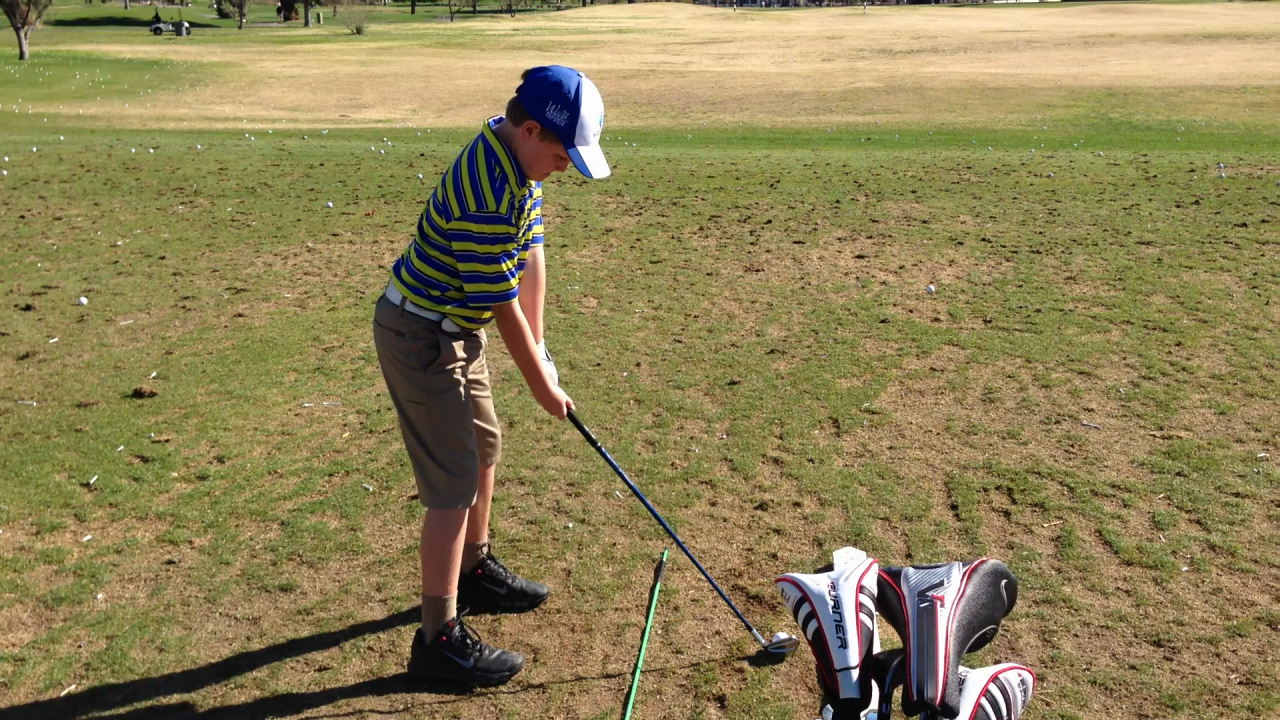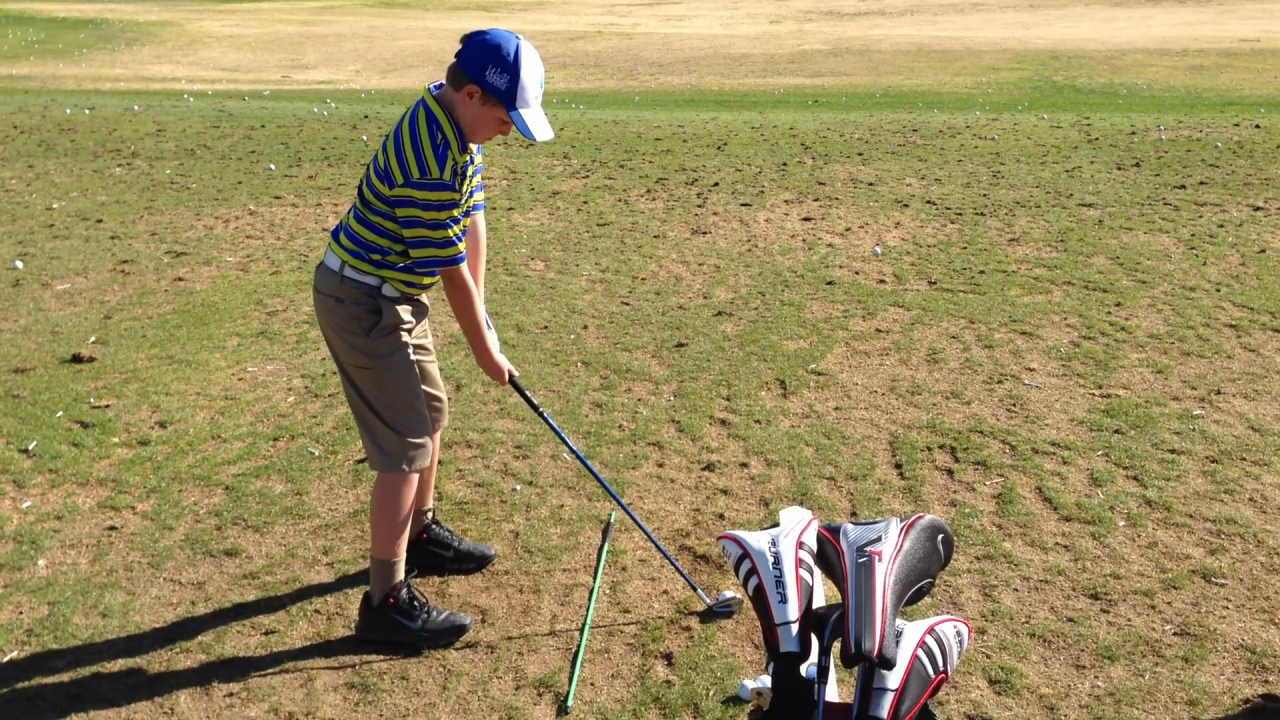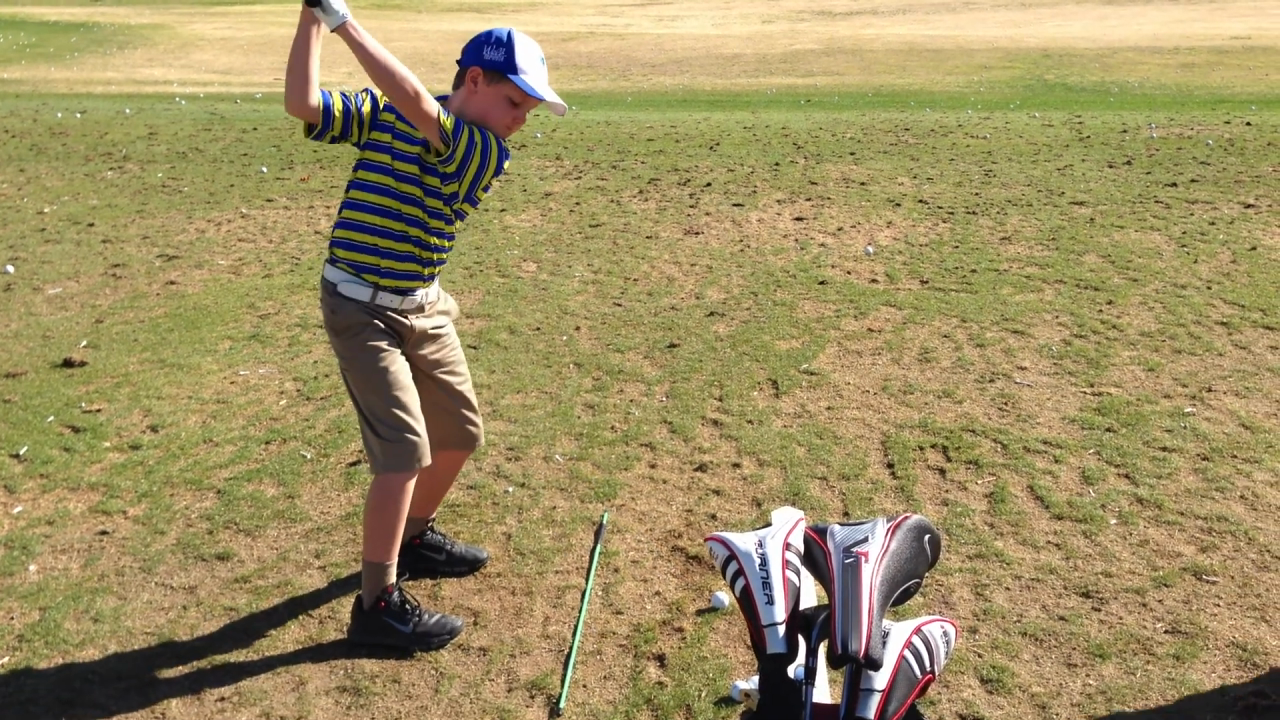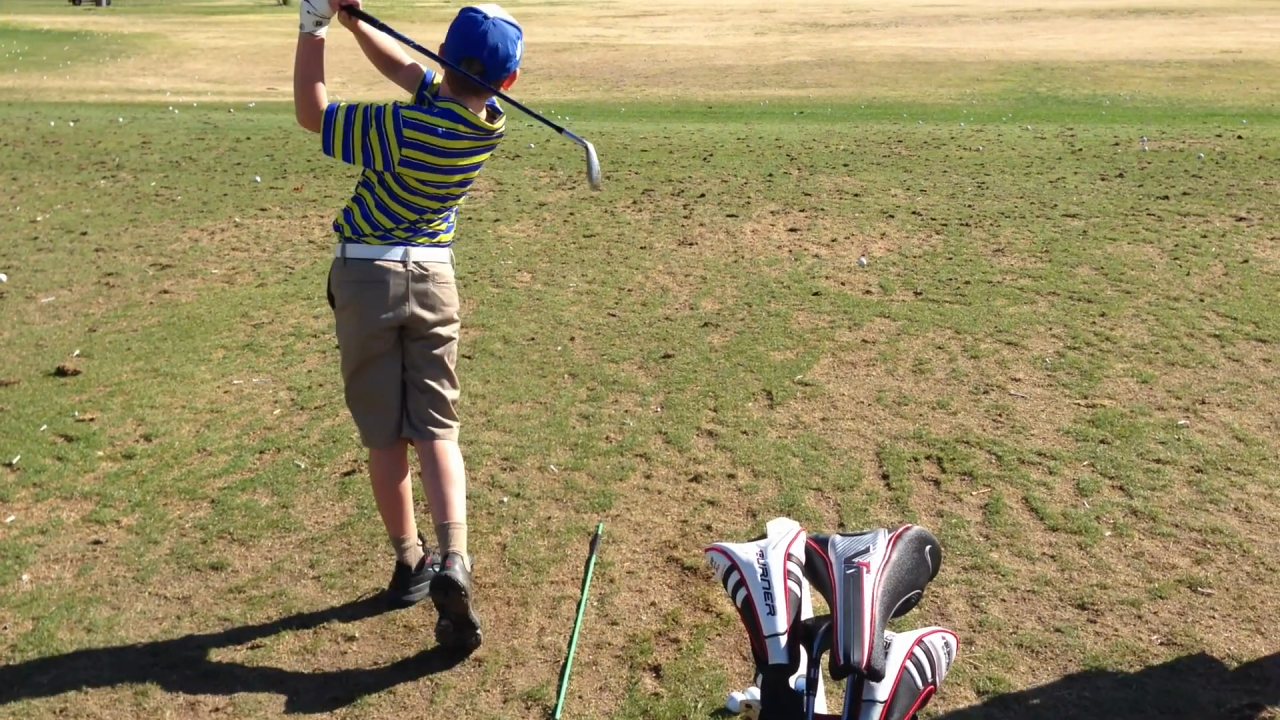
dt=1s
person 1, frame 1
left shoulder: (512, 154)
right shoulder: (488, 193)
left elbow: (531, 253)
right elbow: (503, 305)
left wrist: (540, 346)
right wrist: (541, 384)
left hip: (454, 326)
right hip: (422, 336)
left knee: (482, 449)
right knee: (452, 483)
left ankle: (474, 571)
right ankle: (438, 639)
person 1, frame 2
left shoulder: (453, 122)
right shoulder: (431, 160)
left elbow: (473, 221)
right elbow: (452, 269)
left wrist: (481, 315)
right wrist: (484, 350)
left hip: (394, 293)
right hip: (362, 302)
left knee: (429, 413)
right knee: (405, 445)
left ankle: (420, 533)
right ankle: (387, 601)
person 1, frame 3
left shoulder: (487, 154)
right shoulder: (382, 108)
left elbow: (417, 108)
right elbow: (304, 106)
left hip: (424, 307)
right hip: (360, 308)
left knee: (459, 434)
right knee: (404, 451)
left ankle: (414, 538)
right ankle: (377, 603)
person 1, frame 4
left shoulder: (402, 127)
right shoulder: (492, 126)
left elbow: (311, 113)
right elbow: (408, 73)
left hip: (363, 280)
right hip: (431, 280)
left knee: (385, 436)
right knee: (436, 428)
left ankle: (411, 563)
right ankle: (453, 562)
